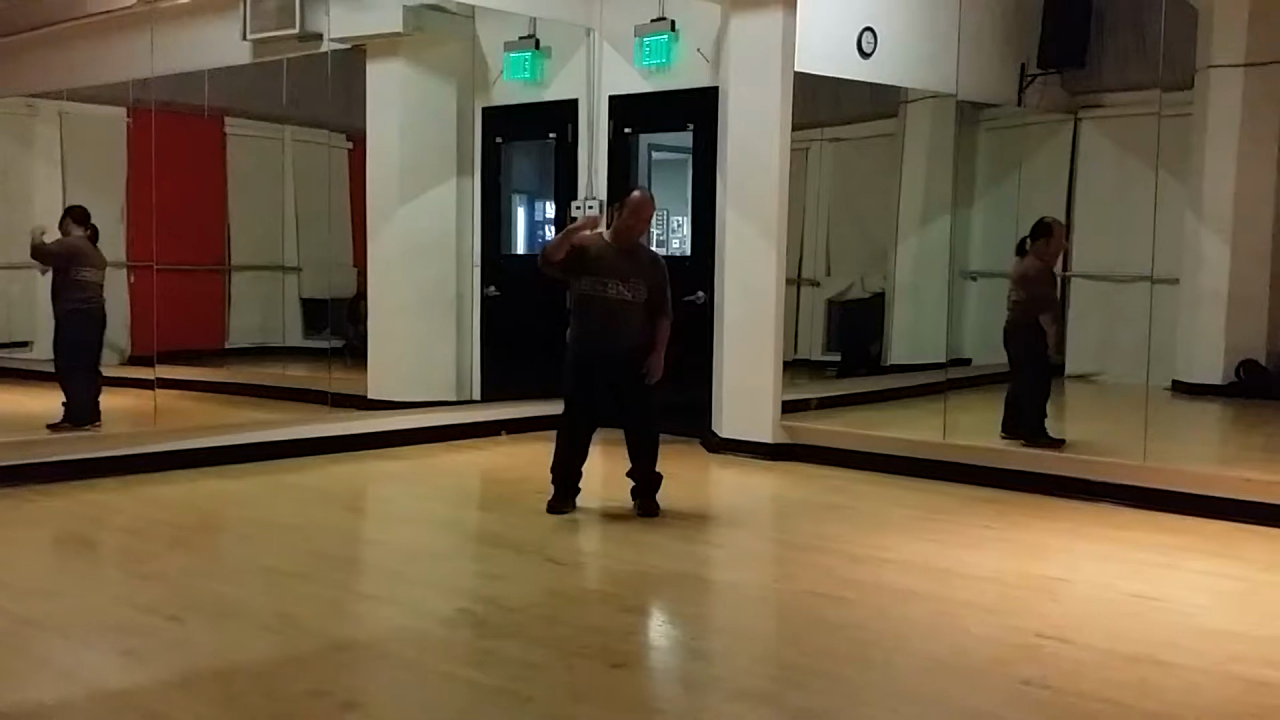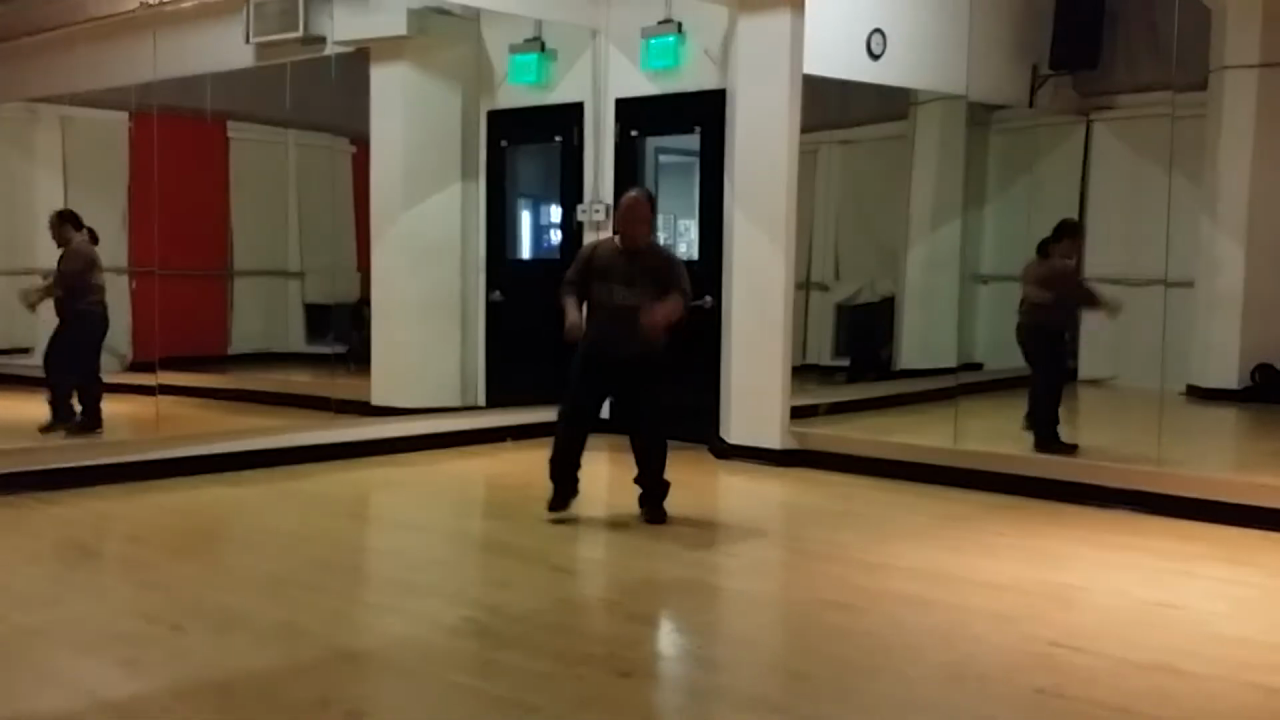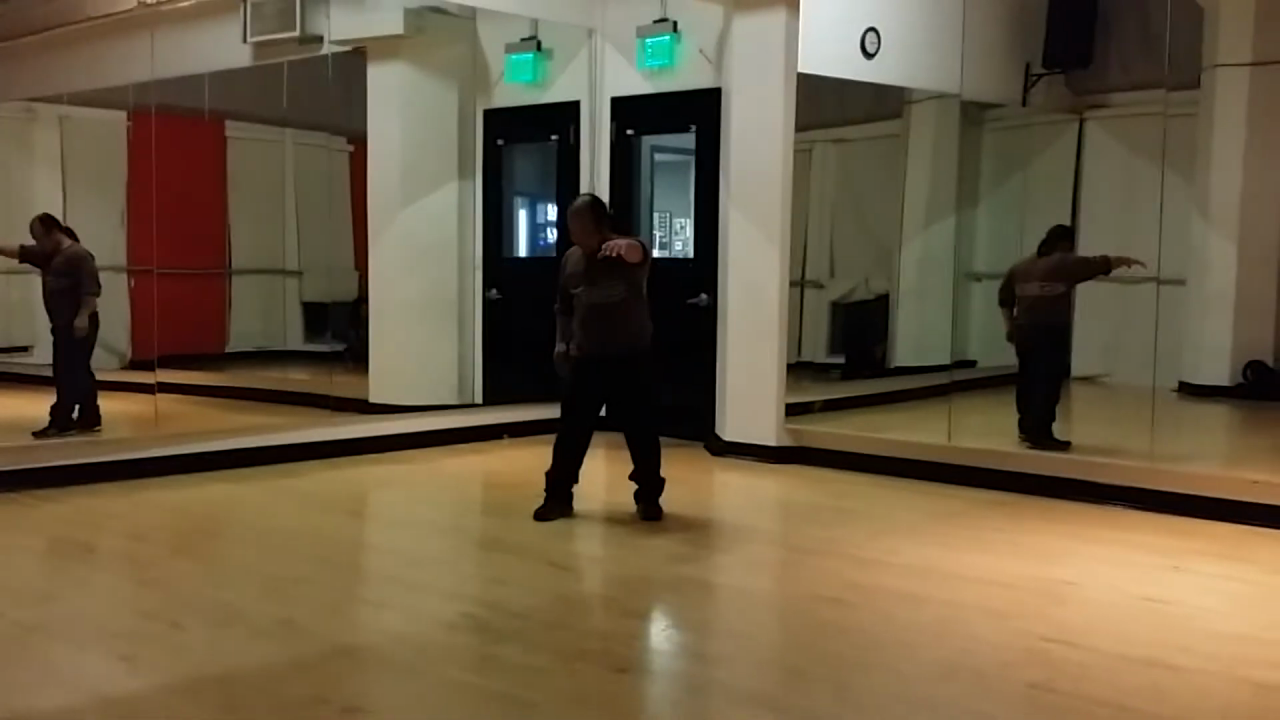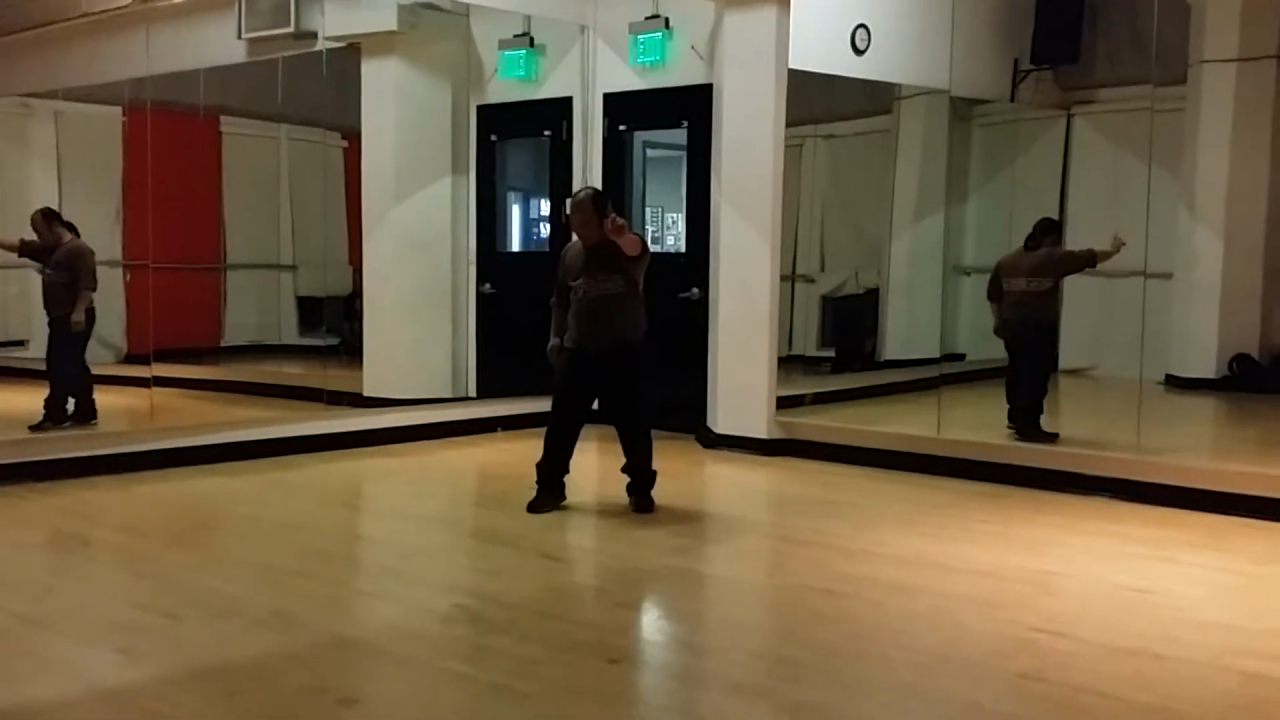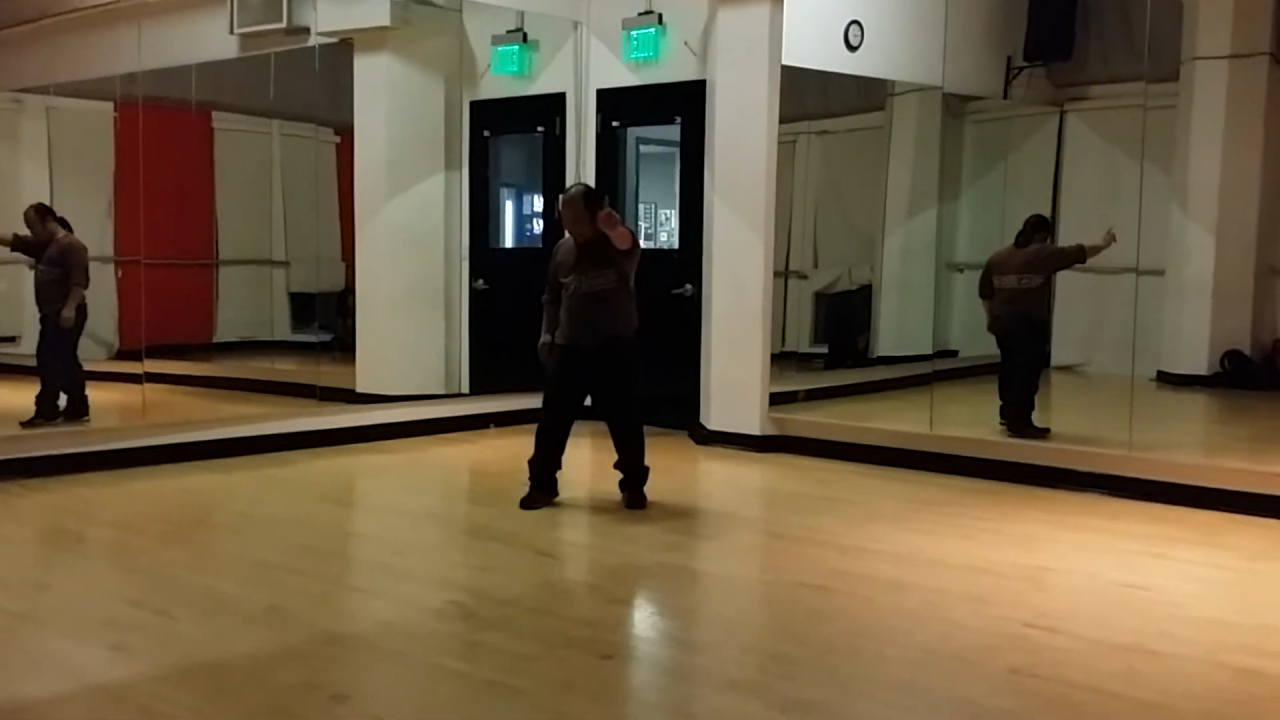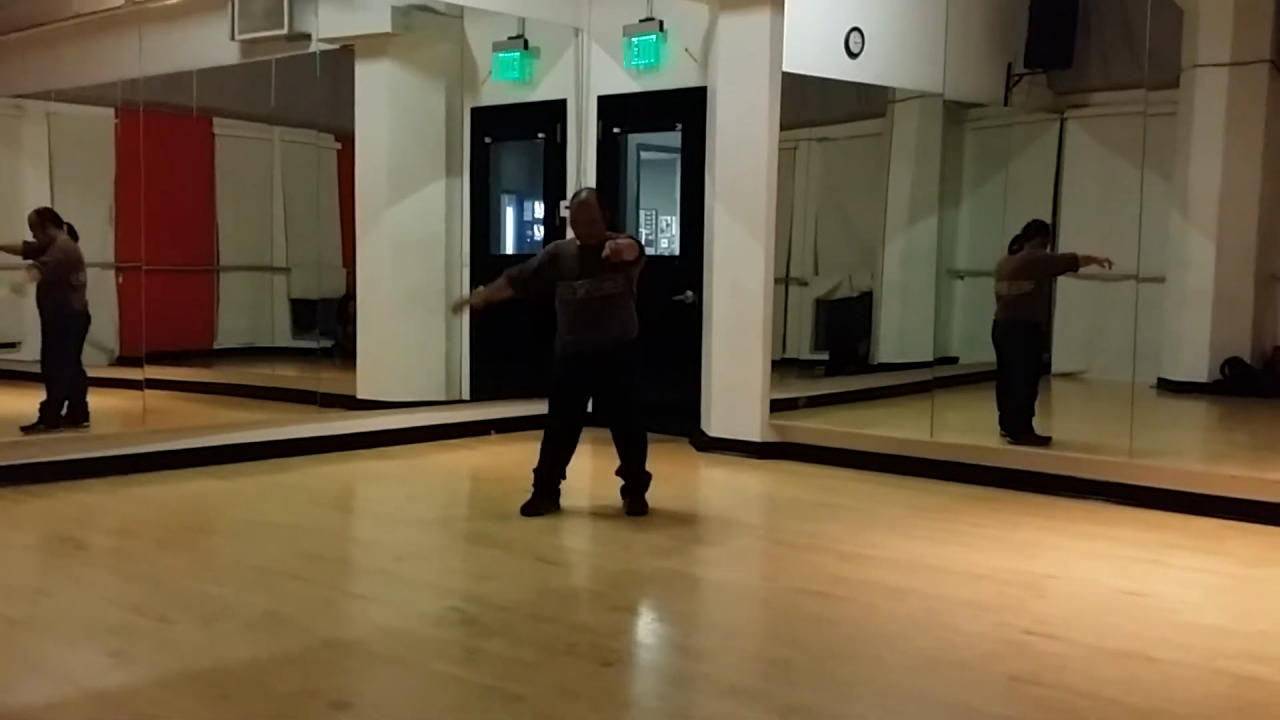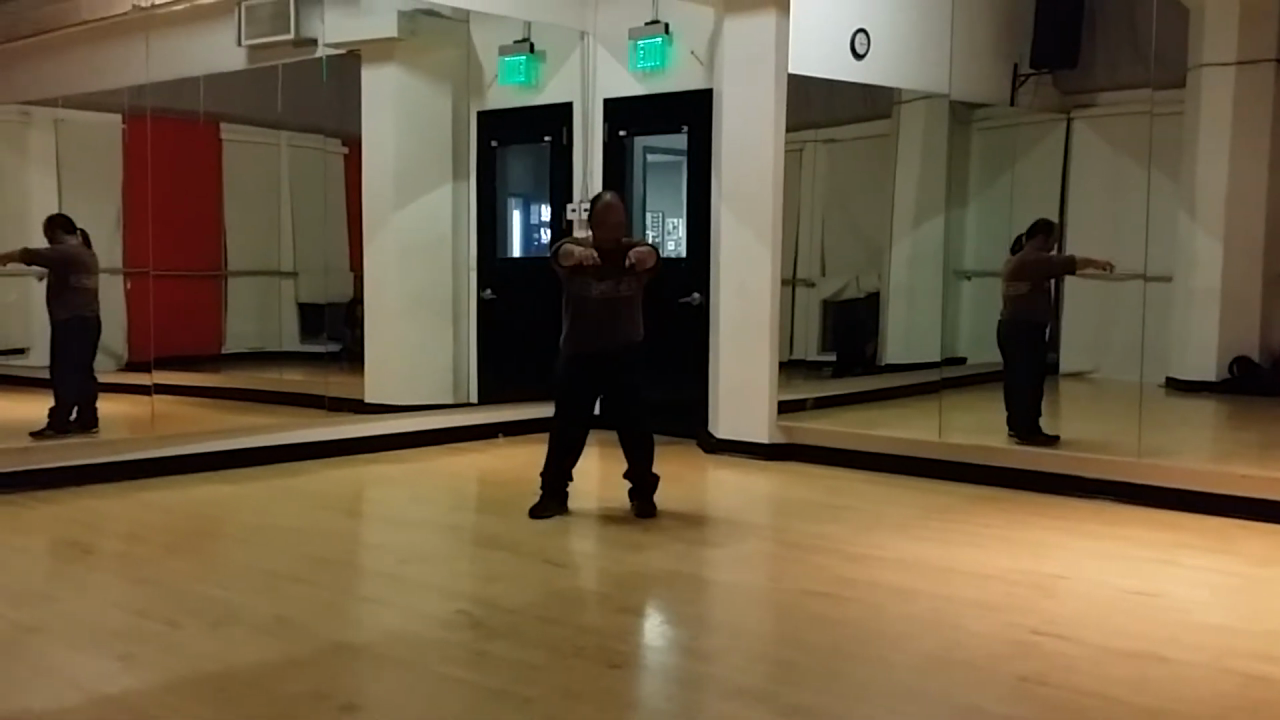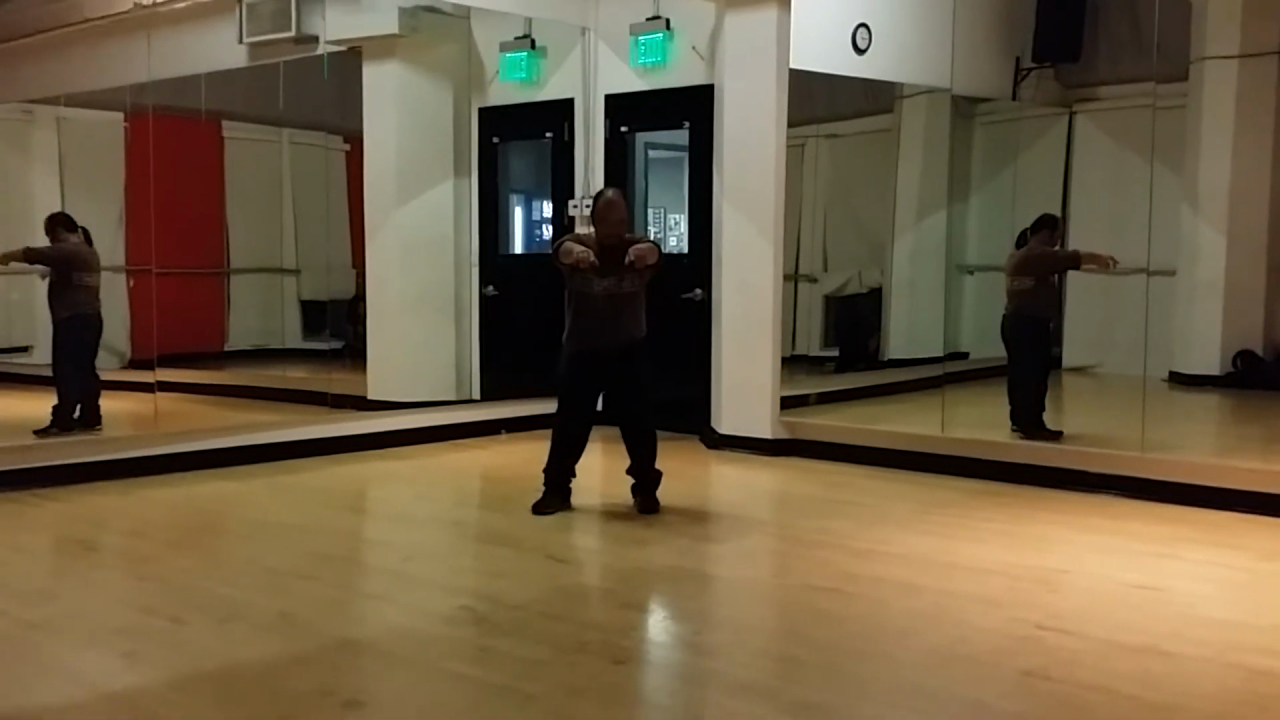
dt=0.5s
person 1, frame 1
left shoulder: (652, 263)
right shoulder: (583, 247)
left elbow: (662, 313)
right elbow: (549, 262)
left wrist: (659, 353)
right wrist: (572, 232)
left hip: (634, 358)
right hip: (586, 356)
left knee: (642, 426)
right knee: (576, 424)
left ankle: (645, 492)
right ankle: (564, 490)
person 1, frame 2
left shoulder: (664, 261)
right shoulder: (595, 253)
left elbow: (680, 297)
right elbow: (570, 288)
left wrist: (663, 311)
right wrist: (572, 314)
left hip: (642, 361)
right hip: (595, 355)
left knee: (648, 431)
right knee: (573, 418)
left ankle: (652, 499)
right ankle: (563, 486)
person 1, frame 3
left shoulder: (625, 256)
right shoulder: (570, 260)
left elbow: (637, 253)
right elbow: (564, 307)
left wrist: (621, 244)
right wrist: (561, 342)
left hip: (631, 359)
right hip: (585, 359)
left knee: (641, 430)
right knee: (572, 428)
left ankle: (649, 496)
right ankle: (558, 496)
person 1, frame 4
left shoulder: (626, 249)
right shoulder: (570, 253)
left elbow: (636, 248)
right elbow: (561, 300)
left wrist: (621, 235)
right wrist: (556, 336)
left hip: (623, 352)
right hip: (578, 352)
left knee: (632, 423)
right knee: (562, 420)
left ankle: (641, 488)
right ankle: (550, 487)
person 1, frame 5
left shoulder: (616, 246)
right shoulder: (562, 250)
left elbow: (625, 241)
right elbow: (552, 297)
left wrist: (614, 228)
right wrist: (547, 334)
left hip: (615, 349)
right hip: (569, 349)
left knee: (624, 420)
right knee: (553, 417)
left ankle: (633, 484)
right ankle: (543, 484)
person 1, frame 6
left shoulder: (622, 250)
right shoulder: (558, 254)
left elbow: (633, 252)
right elbow: (517, 280)
left wrist: (619, 246)
right wrist: (480, 296)
left hip: (617, 355)
right hip: (572, 356)
left knee: (626, 426)
right knee: (561, 426)
left ankle: (635, 490)
right ankle: (546, 491)
person 1, frame 7
left shoulder: (634, 252)
right shoulder: (574, 251)
left elbow: (651, 256)
right elbow: (561, 253)
left wrist: (642, 255)
right wrist: (577, 252)
left hip: (625, 356)
right hip: (578, 356)
left knee: (635, 427)
right knee: (567, 427)
left ankle: (643, 493)
right ankle: (553, 493)
person 1, frame 8
left shoulder: (636, 248)
right shoulder: (577, 245)
left elbow: (654, 253)
right elbow: (561, 250)
left wrist: (643, 251)
right wrist: (576, 251)
left hip: (627, 353)
right hip: (580, 352)
left knee: (638, 424)
right knee: (569, 423)
left ankle: (646, 489)
right ankle: (556, 490)
person 2, frame 1
left shoulder: (1027, 261)
right shoulder: (1037, 269)
left elbow: (1051, 262)
right elbow: (1043, 308)
left wrist: (1059, 252)
right wrist: (1052, 335)
left hip: (1016, 330)
right hip: (1030, 334)
left knee: (1020, 381)
right knee: (1036, 383)
left ankle: (1012, 427)
right ankle: (1033, 433)
person 2, frame 2
left shoulder: (1035, 265)
right shoulder: (1062, 269)
right elbow: (1084, 297)
right wrist: (1109, 305)
left hip: (1028, 330)
right hip: (1046, 335)
left knee: (1043, 381)
right knee: (1049, 384)
left ankle: (1035, 419)
right ankle: (1046, 439)
person 2, frame 3
left shoulder: (1019, 268)
right shoulder: (1066, 263)
left elbow: (1005, 300)
right elbow: (1102, 263)
left wrist: (1010, 326)
right wrist: (1127, 260)
left hip: (1023, 330)
right hip: (1051, 332)
left knee: (1028, 380)
right knee: (1047, 383)
left ankle: (1027, 428)
right ankle: (1040, 435)
person 2, frame 4
left shoulder: (1006, 261)
right shoulder: (1054, 258)
left elbow: (994, 295)
right elbow: (1089, 257)
left wrist: (998, 320)
right wrist: (1113, 250)
left hip: (1011, 325)
right hip: (1039, 327)
left knee: (1017, 372)
right knee: (1035, 376)
left ankle: (1016, 419)
right ankle: (1028, 427)
person 2, frame 5
left shoulder: (997, 258)
right shoulder: (1044, 254)
left elbow: (986, 292)
right elbow: (1079, 253)
left wrist: (991, 318)
right wrist: (1104, 245)
left hip: (1003, 322)
right hip: (1030, 324)
left knee: (1010, 369)
right knee: (1027, 372)
left ankle: (1008, 415)
right ankle: (1020, 424)
person 2, frame 6
left shoulder: (1004, 262)
right shoulder: (1037, 259)
right elbow: (1072, 261)
right wrist: (1097, 259)
left hip: (1002, 327)
right hip: (1026, 329)
left knee: (1008, 377)
right knee: (1025, 379)
left ankle: (1008, 425)
right ankle: (1021, 431)
person 2, frame 7
left shoulder: (1015, 260)
right shoulder: (1034, 260)
left elbow: (1058, 265)
right elbow: (1070, 263)
right wrist: (1097, 262)
left hip: (1010, 327)
right hip: (1027, 329)
left knee: (1016, 377)
right knee: (1030, 379)
left ankle: (1016, 425)
right ankle: (1028, 431)
person 2, frame 8
left shoulder: (1018, 255)
right shoulder: (1041, 255)
left elbow: (1064, 260)
right elbow: (1078, 258)
right wrist: (1103, 258)
left hip: (1014, 321)
right hip: (1032, 324)
left knee: (1020, 372)
right knee: (1035, 374)
left ankle: (1020, 419)
right ankle: (1032, 425)
person 3, frame 1
left shoulder: (68, 245)
right shoulder: (96, 252)
left elbow: (40, 253)
left wrist: (36, 234)
left hip: (74, 316)
right hip: (95, 314)
left knee: (70, 368)
right knee: (87, 367)
left ankle: (78, 418)
right ankle: (91, 414)
person 3, frame 2
left shoulder: (76, 251)
right shoulder: (87, 251)
left elbow: (64, 283)
right elbow: (60, 279)
left wrist: (39, 296)
right wrist: (39, 291)
left hip: (81, 318)
right hip: (95, 318)
left knee: (58, 365)
right knee: (87, 371)
left ankle: (63, 415)
right ankle: (91, 420)
person 3, frame 3
left shoulder: (79, 255)
right shoulder: (48, 255)
left elbow: (91, 289)
right elbow: (20, 252)
left wrist: (83, 317)
left hip: (78, 325)
right hip: (63, 324)
left knee: (67, 372)
right knee: (78, 372)
left ankle: (62, 422)
right ankle: (89, 419)
person 3, frame 4
left shoulder: (79, 249)
right shoulder: (49, 249)
left elbow: (88, 284)
right elbow: (22, 247)
left wrist: (79, 311)
left hip: (75, 319)
right hip: (60, 318)
left knee: (60, 365)
right knee: (73, 365)
left ankle: (56, 415)
right ankle: (85, 412)
person 3, frame 5
left shoulder: (71, 246)
right shoulder: (43, 245)
left elbow: (80, 281)
left wrist: (70, 307)
left hip: (65, 315)
right hip: (52, 314)
left knee: (50, 360)
right knee: (65, 361)
left ankle: (47, 411)
right ankle: (77, 409)
person 3, frame 6
left shoulder: (63, 250)
right shoulder: (53, 248)
left elbow: (41, 268)
right elbow: (26, 249)
left hip: (66, 318)
right hip: (66, 317)
left knee: (56, 368)
right knee: (70, 368)
left ankle: (50, 418)
right ankle: (78, 415)
person 3, frame 7
left shoulder: (65, 253)
right shoulder: (86, 253)
left elbow: (29, 255)
right elbow: (42, 257)
left hip: (71, 324)
right hip: (88, 322)
left knee: (64, 374)
right knee: (83, 372)
left ankle: (59, 424)
right ankle: (87, 420)
person 3, frame 8
left shoulder: (67, 251)
right shoulder: (88, 251)
left elbow: (31, 254)
right elbow: (44, 256)
left hip: (72, 321)
right hip: (89, 319)
left knee: (67, 371)
right knee: (85, 370)
left ankle: (63, 421)
right ankle: (90, 418)
